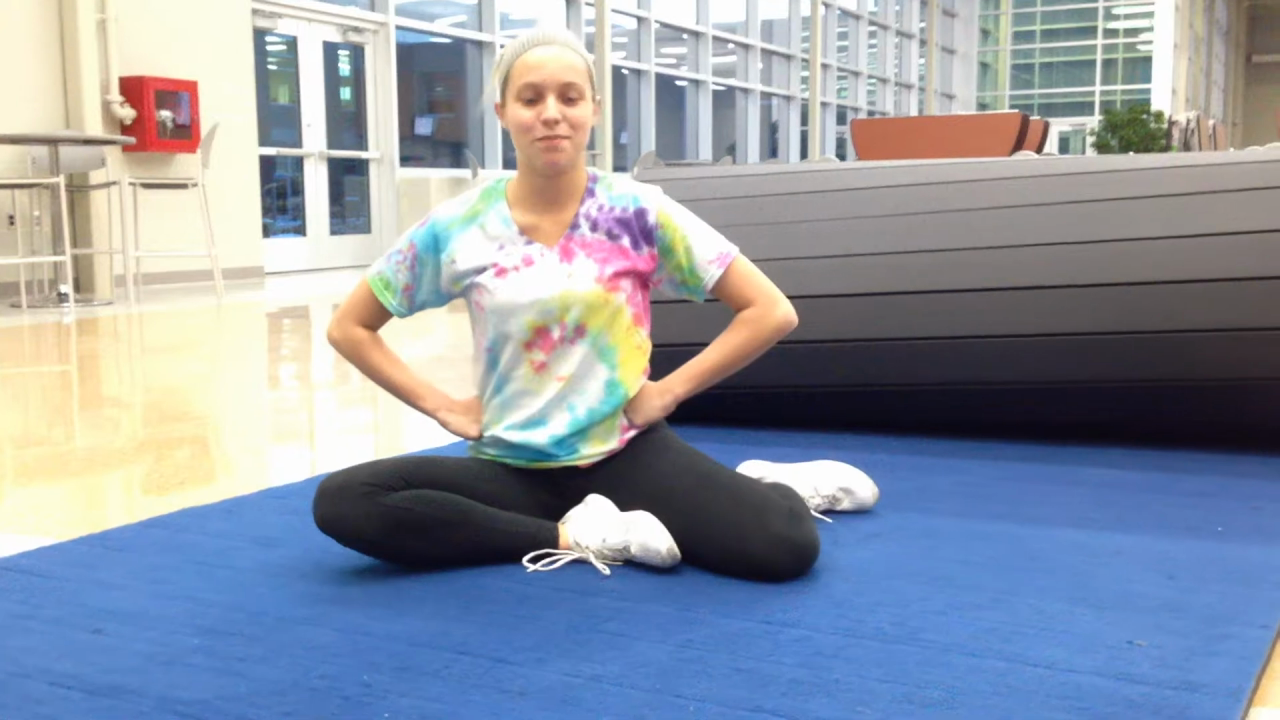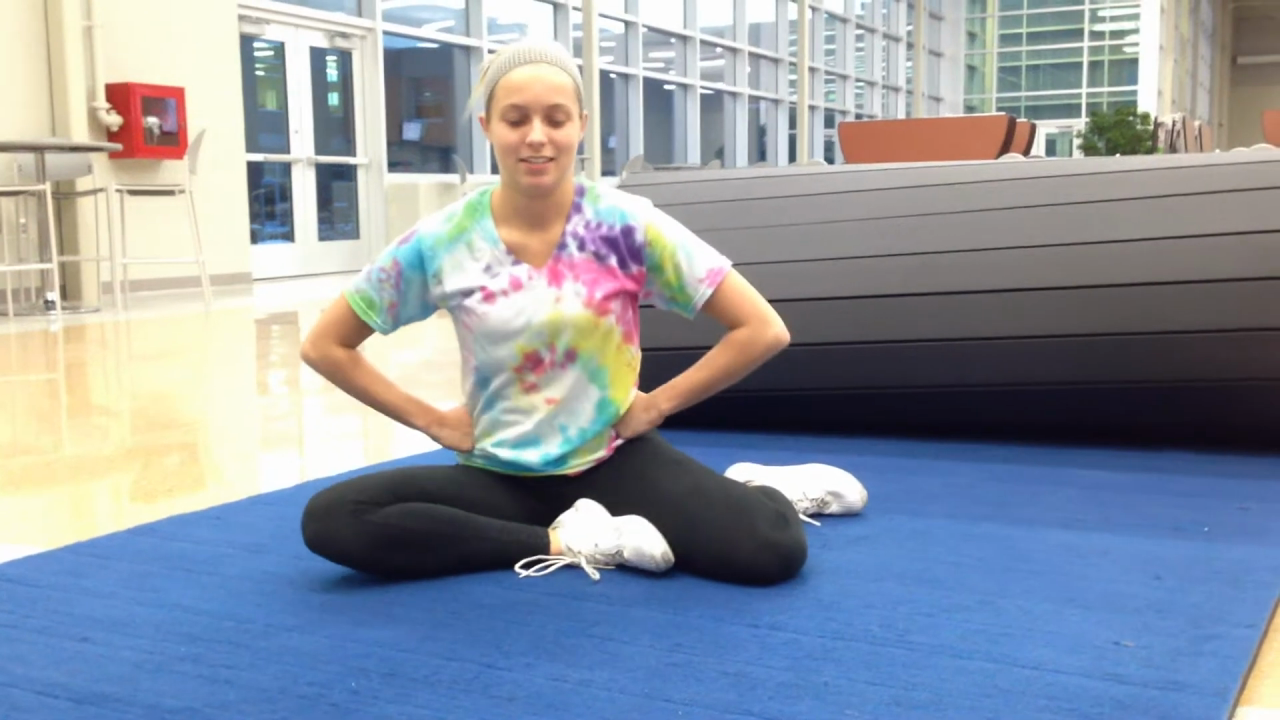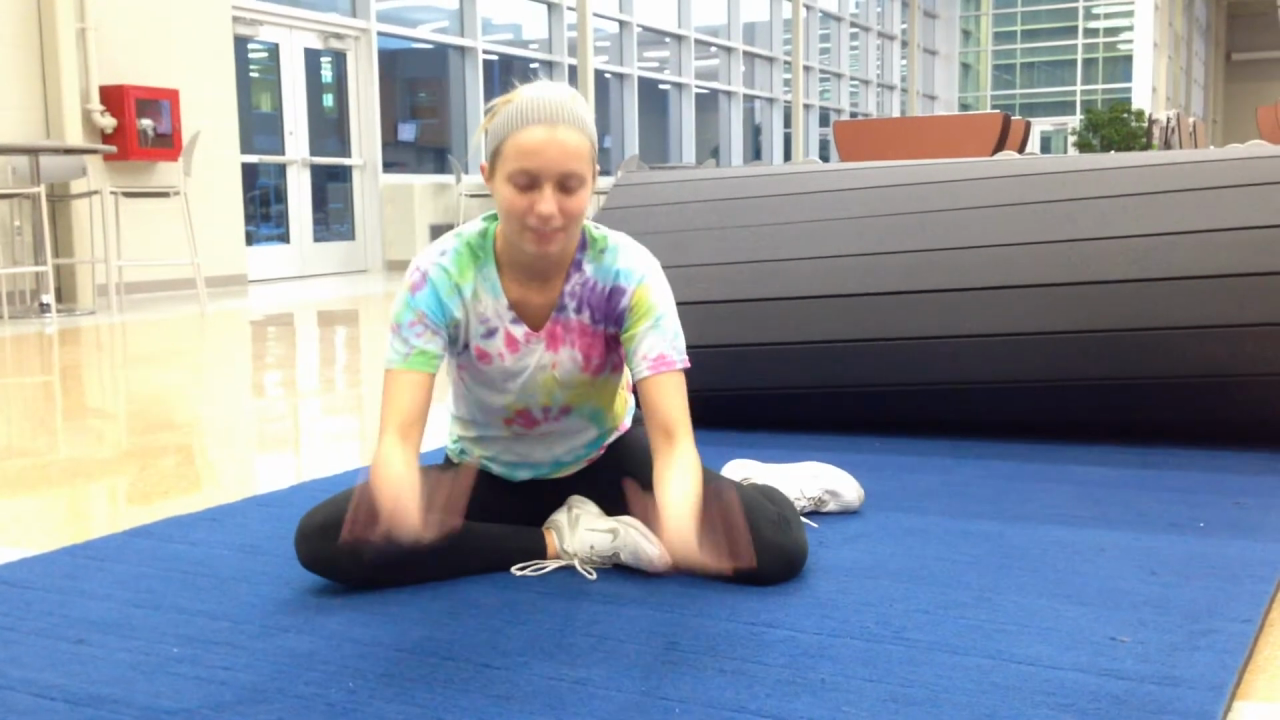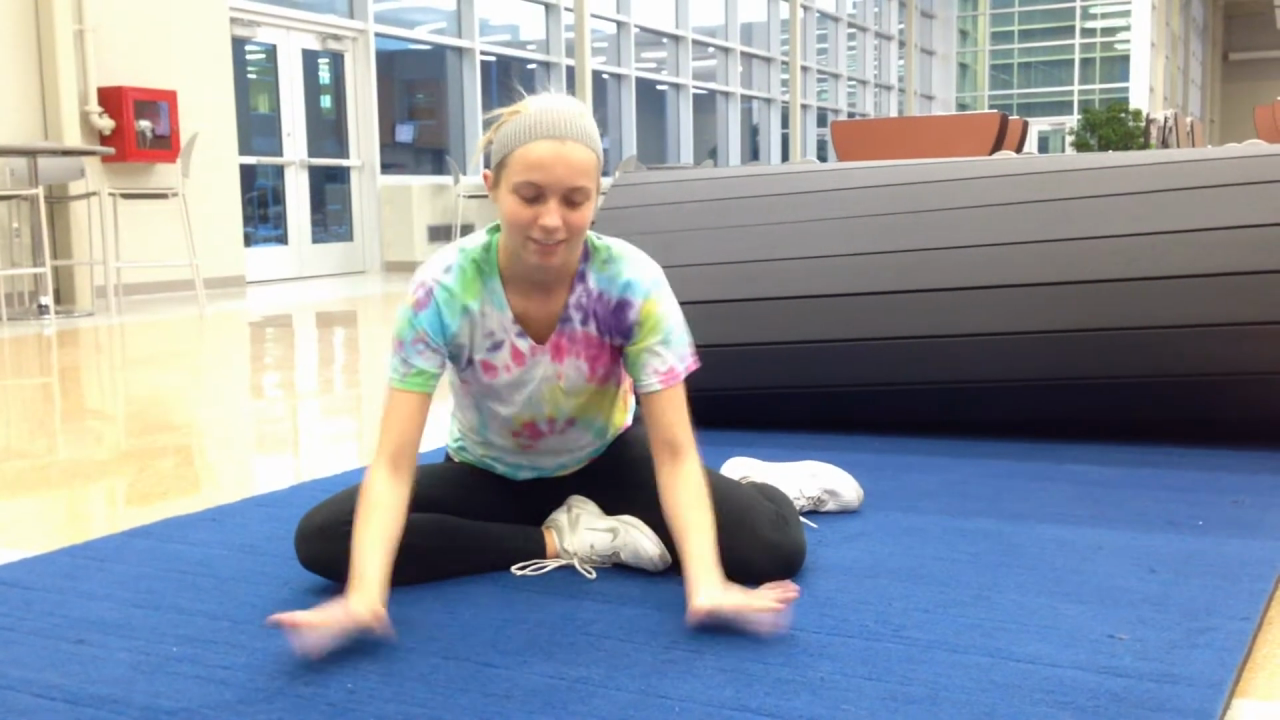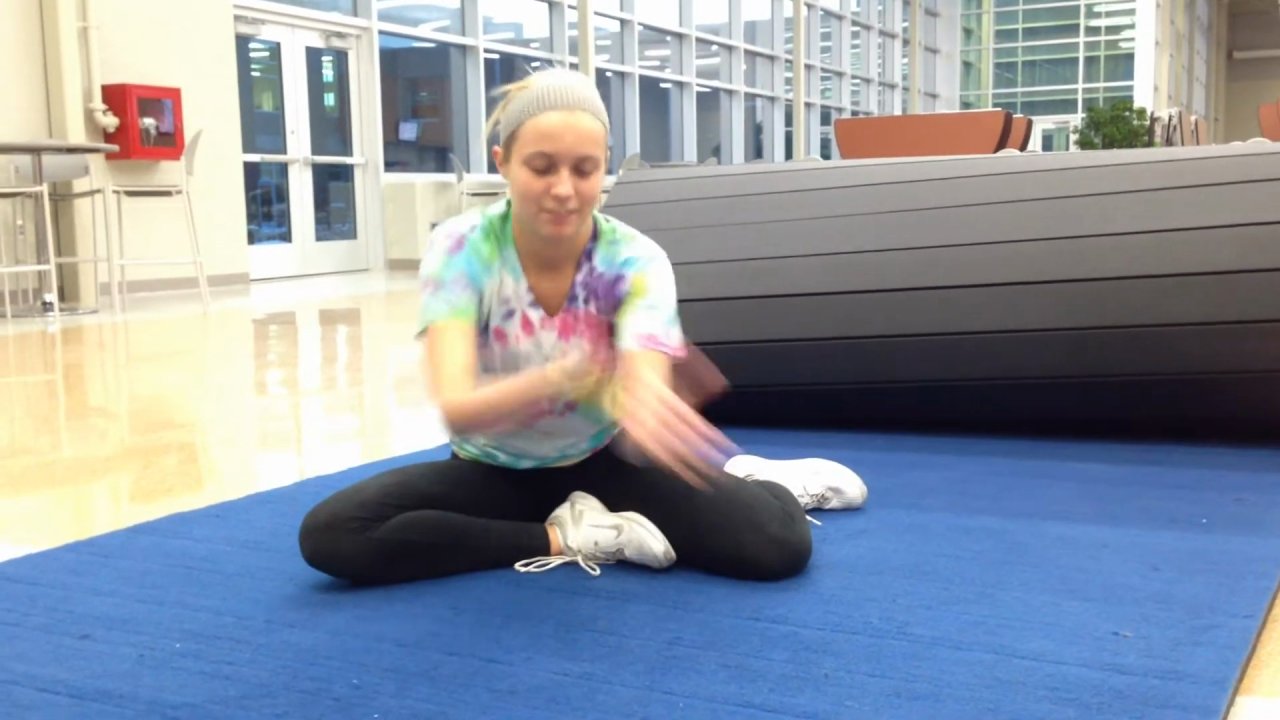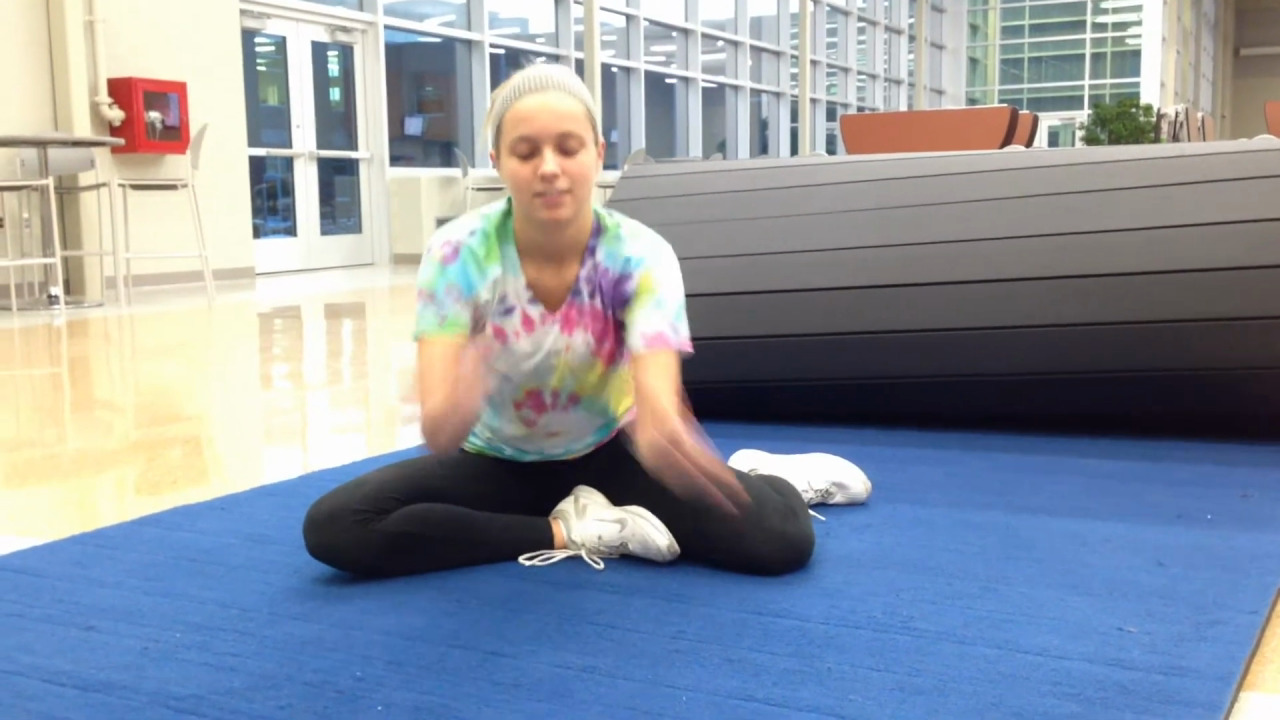
dt=0.7s
person 1, frame 1
left shoulder: (639, 214)
right shoulder: (455, 228)
left elbow: (771, 311)
right elbow: (349, 328)
left wrist: (667, 391)
right wrist: (442, 405)
left hip: (624, 453)
right hip: (508, 467)
left knee: (787, 545)
right knee: (340, 503)
right ankle: (572, 538)
person 1, frame 2
left shoulder: (629, 226)
right shoulder: (438, 244)
left elbow: (763, 331)
right elbow: (325, 346)
left wrist: (653, 402)
right wrist: (436, 420)
left hip: (611, 462)
right hip: (497, 476)
left knee: (774, 547)
right knee: (329, 521)
left ankle: (756, 487)
right ankle: (566, 542)
person 1, frame 3
left shoulder: (628, 272)
right shoulder: (443, 272)
left elbow: (671, 434)
right elbow: (397, 435)
left wrist: (679, 521)
right wrist: (404, 504)
left hip: (604, 462)
right hip: (485, 478)
left knee: (778, 546)
right knee: (321, 540)
right ankle: (560, 542)
person 1, frame 4
left shoulder: (630, 281)
right shoulder: (443, 288)
left elbow: (675, 449)
right elbow: (393, 462)
left wrist: (706, 582)
right wrist: (364, 597)
left hip: (604, 463)
right hip: (487, 476)
left knee: (771, 545)
right knee: (319, 539)
right ankle: (563, 544)
person 1, frame 5
left shoulder: (636, 263)
right shoulder: (460, 248)
left elbow: (647, 402)
right elbow: (457, 410)
left wrist: (642, 415)
right wrist: (564, 373)
left hip: (604, 459)
right hip: (492, 470)
left knee: (771, 544)
right knee: (329, 534)
right ankle: (569, 538)
person 1, frame 6
left shoulder: (641, 258)
right shoulder: (458, 253)
left elbow: (657, 412)
right elbow: (440, 431)
left wrist: (663, 443)
right wrist: (448, 419)
left hip: (610, 451)
right hip: (497, 464)
left knee: (783, 536)
right knee: (332, 527)
left ankle: (753, 475)
right ankle: (570, 532)
